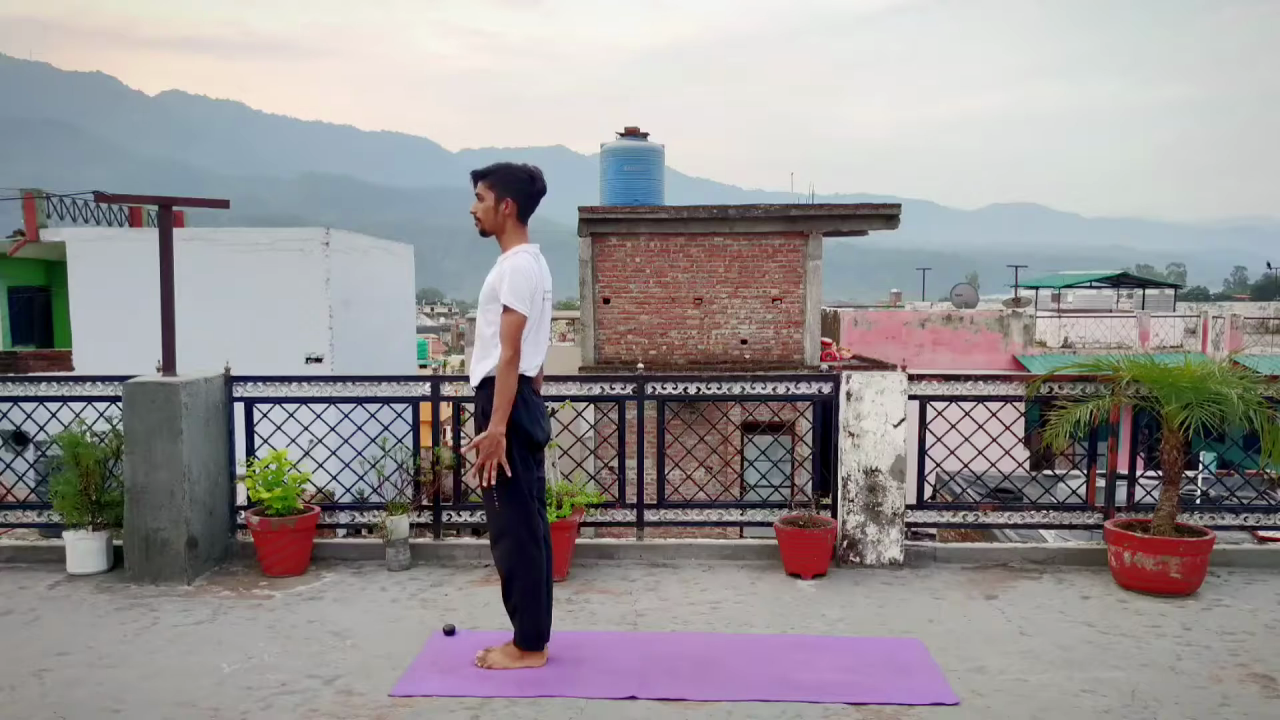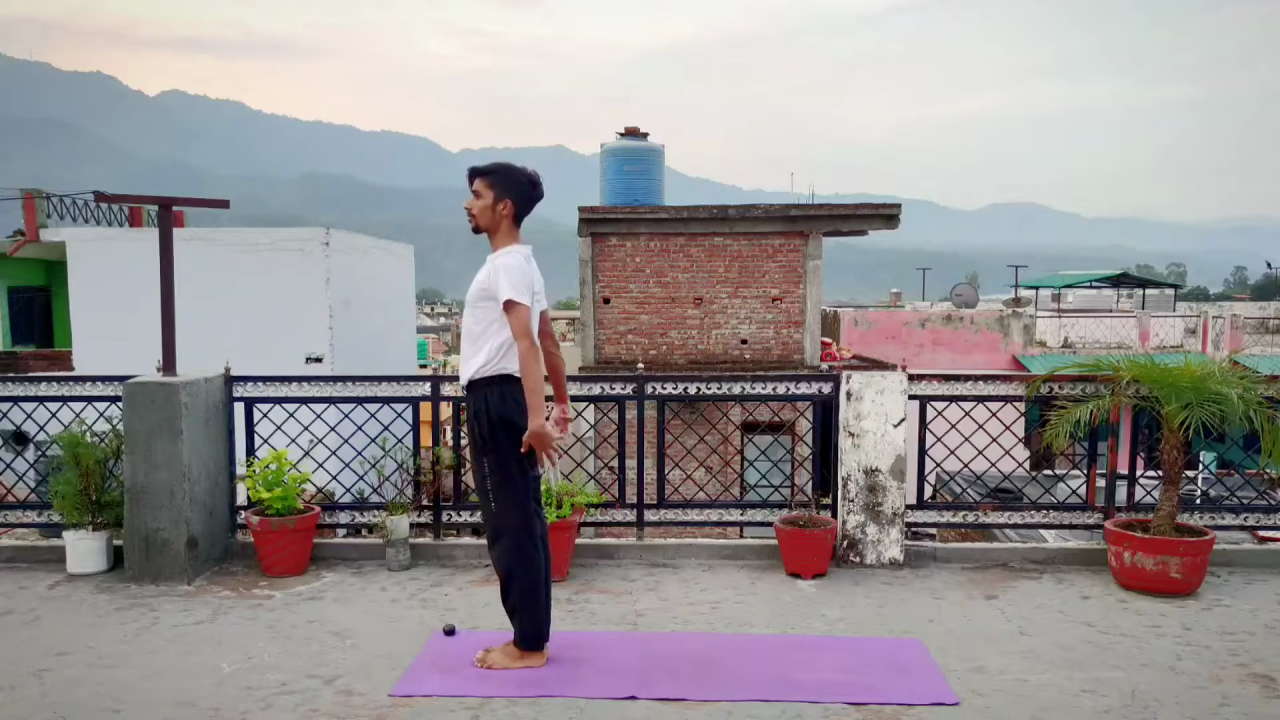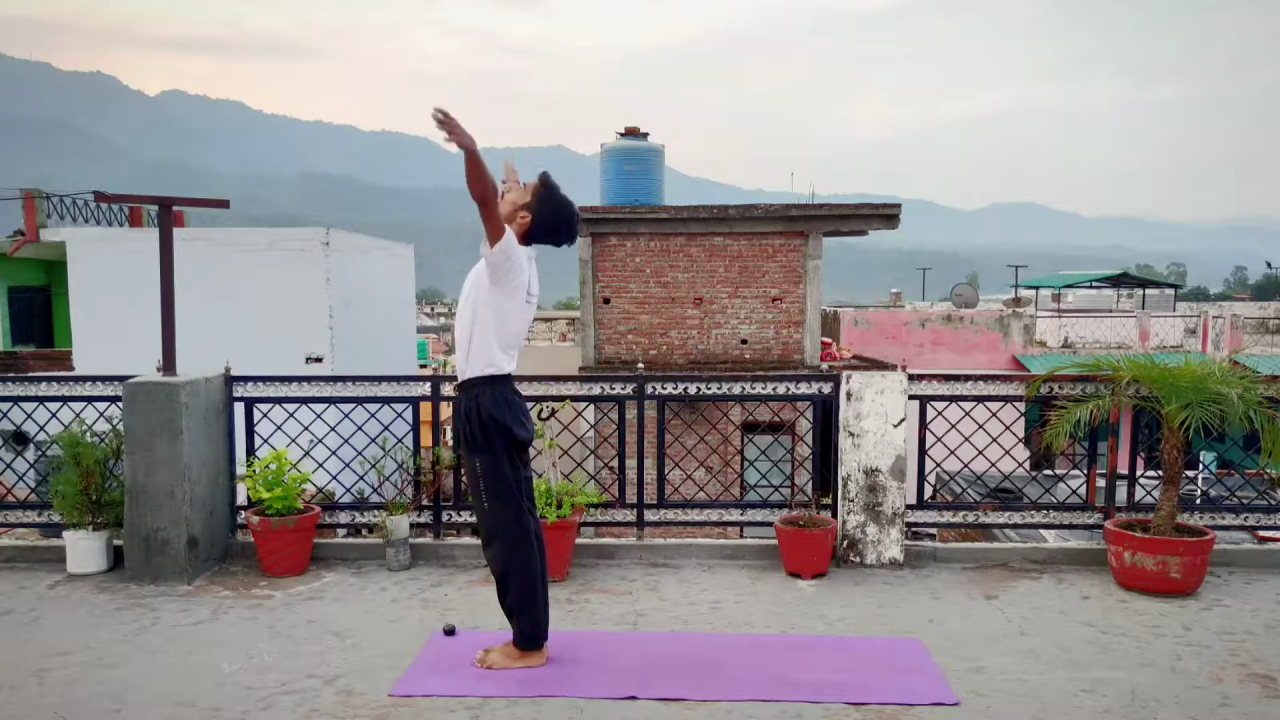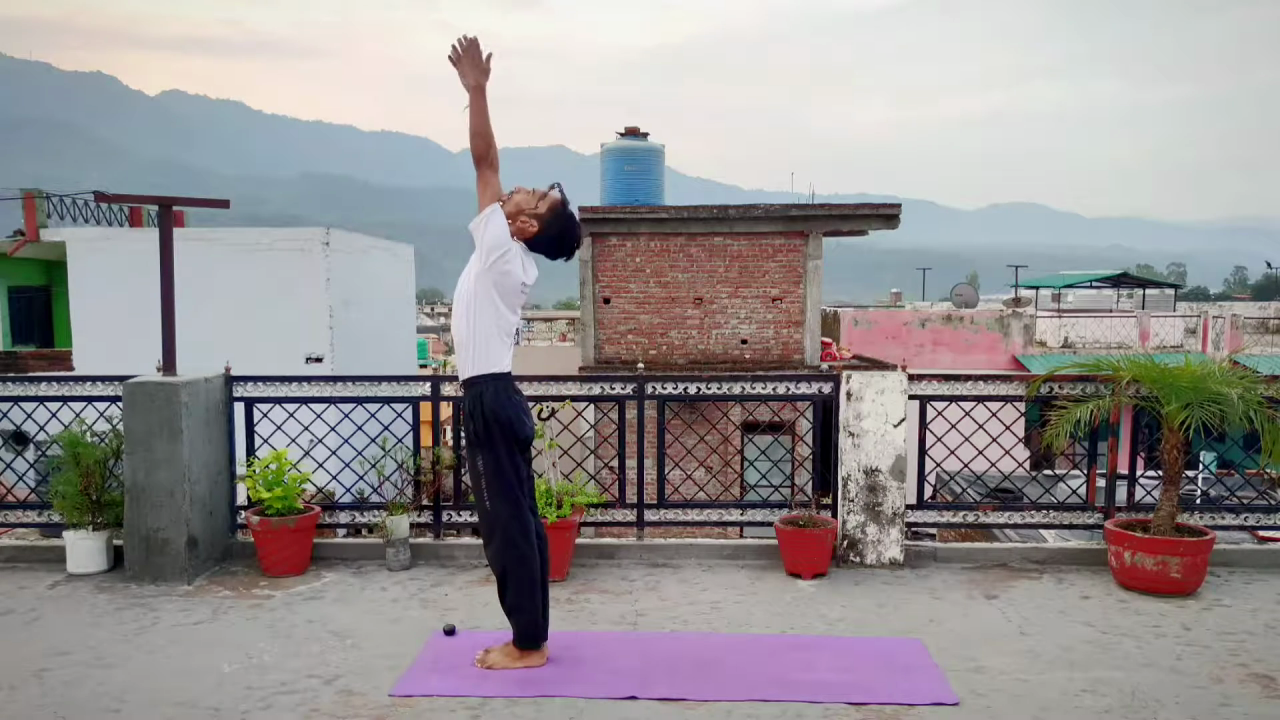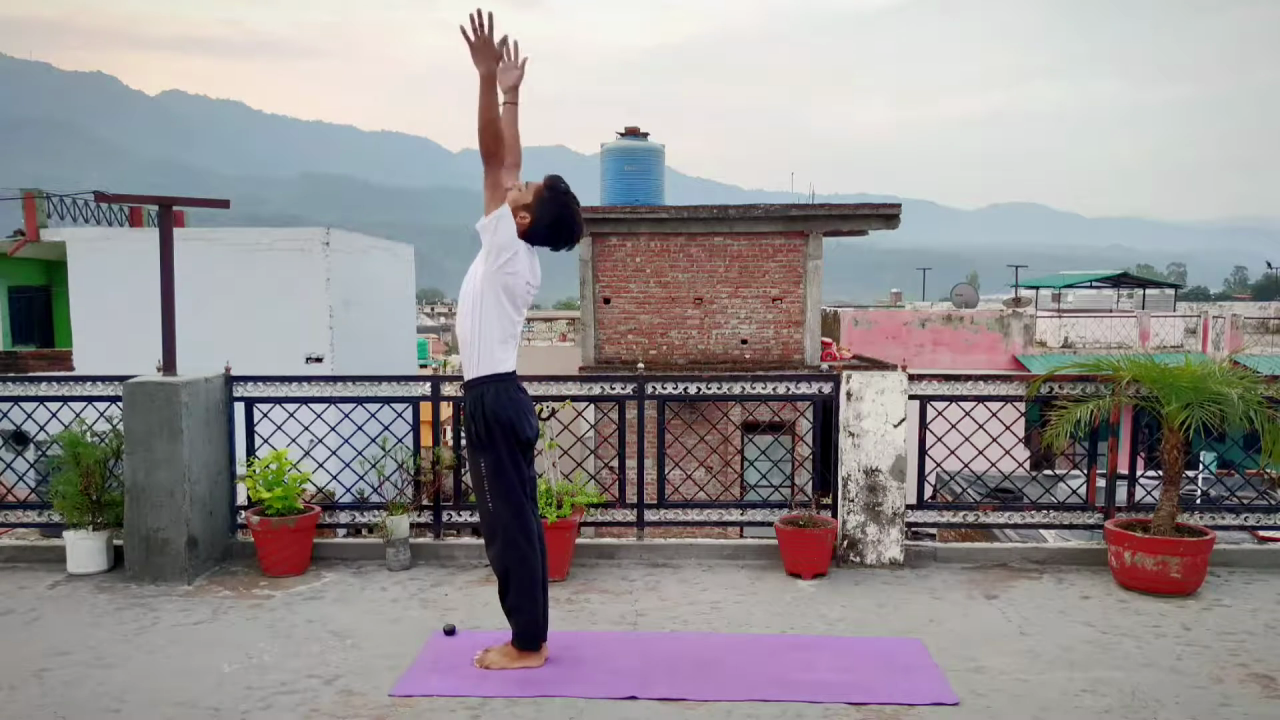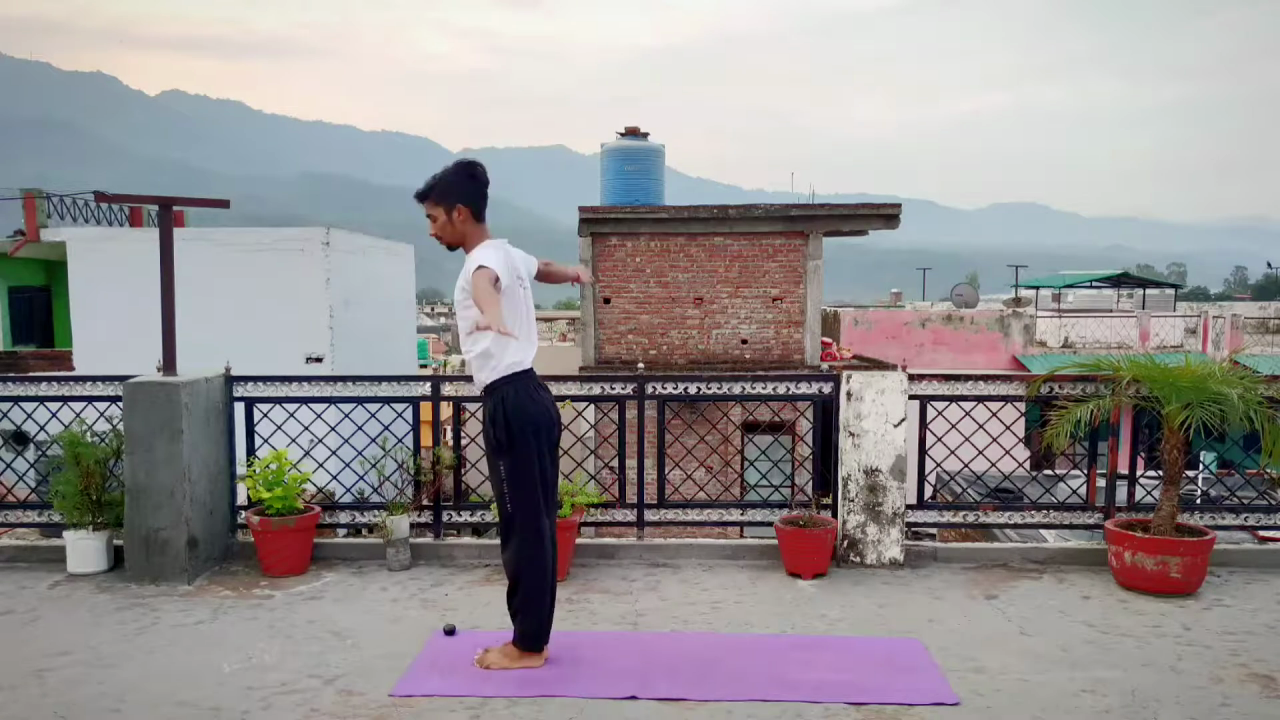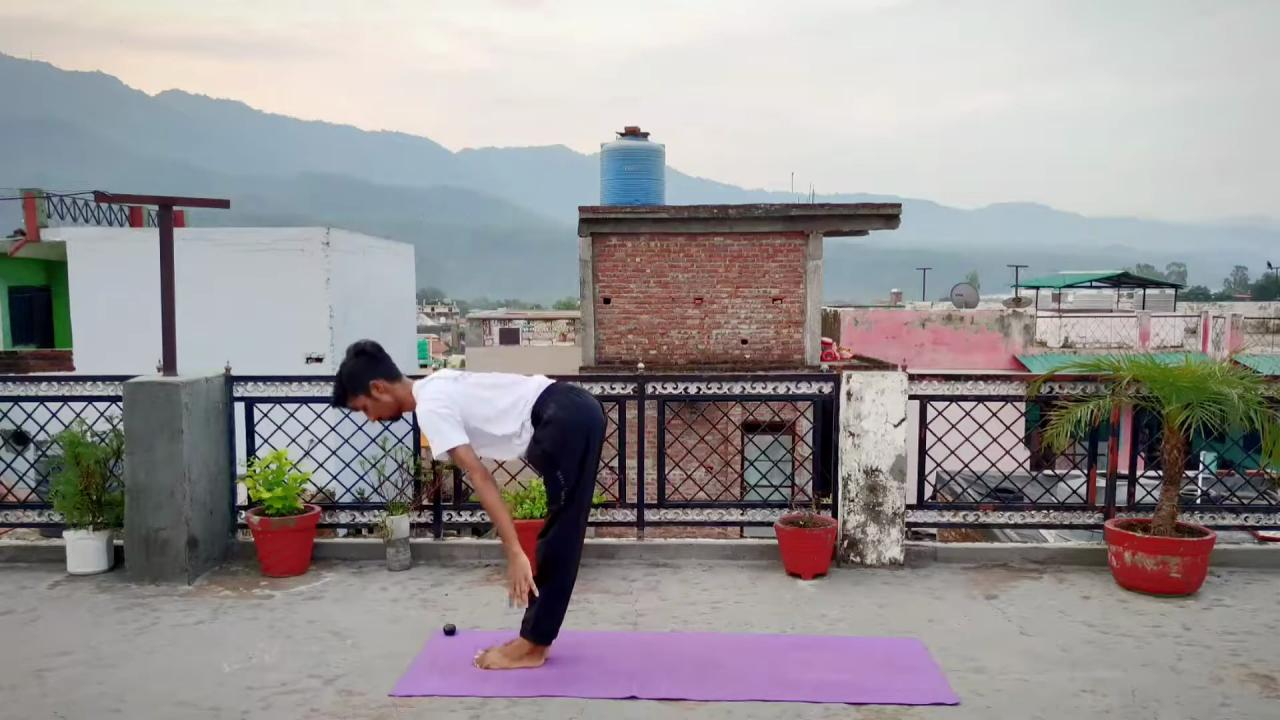
dt=0.4s
person 1, frame 1
left shoulder: (515, 266)
right shoulder: (529, 262)
left elbow: (510, 353)
left wrist: (496, 426)
left hip: (506, 404)
right hip: (520, 403)
left knee: (514, 527)
right knee: (526, 525)
left ankle: (528, 646)
right ankle: (531, 636)
person 1, frame 2
left shoulder: (507, 265)
right shoulder: (519, 264)
left elbow: (528, 343)
right elbow: (548, 339)
left wrist: (537, 413)
right wrist: (562, 395)
left hip: (497, 402)
right hip: (499, 401)
left knee: (511, 525)
right knee: (521, 522)
left ankle: (528, 644)
right ankle: (530, 635)
person 1, frame 3
left shoulder: (508, 260)
right shoulder: (513, 247)
left elbow: (488, 203)
right elbow: (498, 205)
left wrist: (470, 150)
right wrist: (515, 184)
left hip: (487, 401)
right hip: (498, 401)
left knee: (507, 527)
right knee: (517, 525)
left ankle: (527, 643)
right ankle: (529, 635)
person 1, frame 4
left shoulder: (501, 248)
right shoulder: (514, 257)
left elbow: (485, 163)
right elbow: (490, 167)
left wrist: (475, 88)
right wrist: (477, 89)
left hip: (488, 400)
right hip: (497, 398)
left knee: (507, 524)
right knee: (516, 522)
left ankle: (528, 645)
right ankle: (529, 636)
person 1, frame 5
left shoulder: (505, 248)
right shoulder: (520, 254)
left elbow: (498, 158)
right elbow: (508, 162)
left wrist: (489, 76)
right wrist: (508, 92)
left hip: (491, 400)
right hip: (502, 397)
left knee: (508, 523)
right knee: (516, 520)
left ankle: (527, 646)
right ankle: (530, 635)
person 1, frame 6
left shoulder: (482, 259)
right shoulder: (507, 253)
left elbow: (487, 288)
right elbow: (546, 267)
left wrist: (488, 315)
right wrist: (578, 274)
left hip: (510, 400)
right hip: (521, 399)
left knee: (525, 530)
right knee: (532, 527)
left ankle: (528, 646)
right ankle: (530, 638)
person 1, frame 7
left shoulder: (431, 408)
right shoulder: (437, 390)
left elbow: (482, 481)
left wrist: (516, 554)
left hip: (567, 422)
right hip: (576, 413)
left knee: (560, 534)
right knee: (560, 531)
left ankle: (533, 644)
right ankle: (536, 635)
